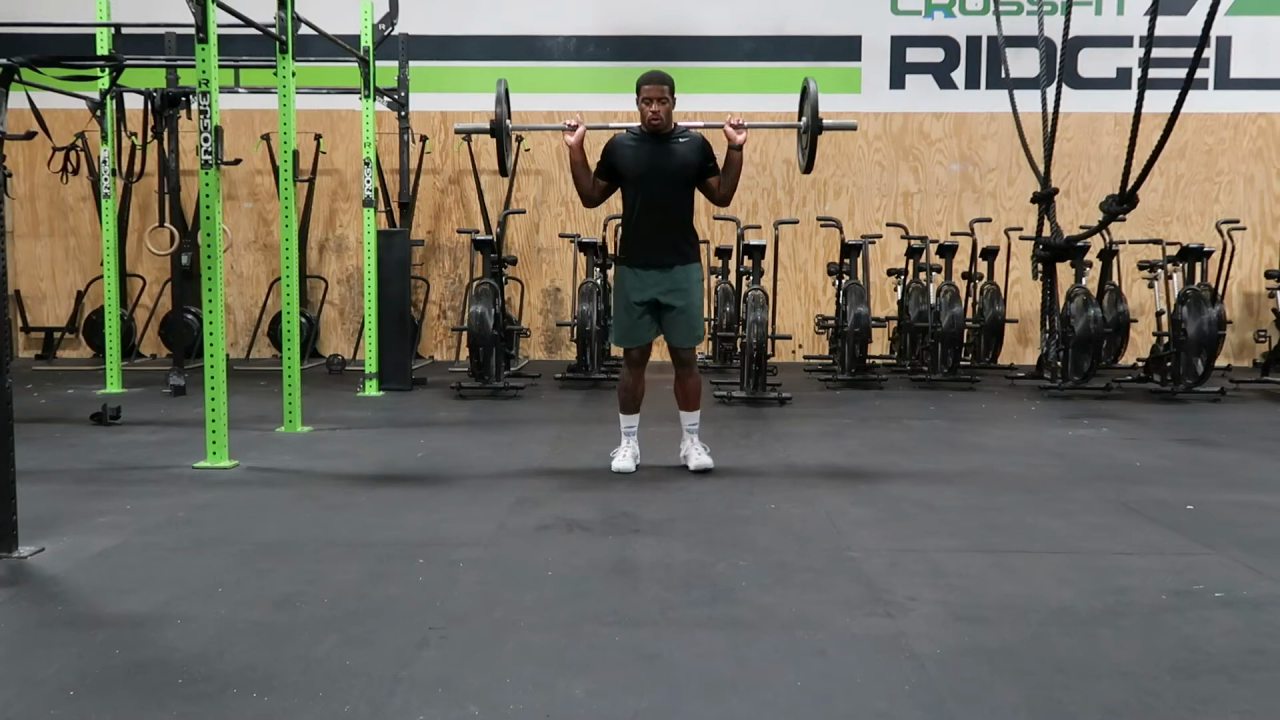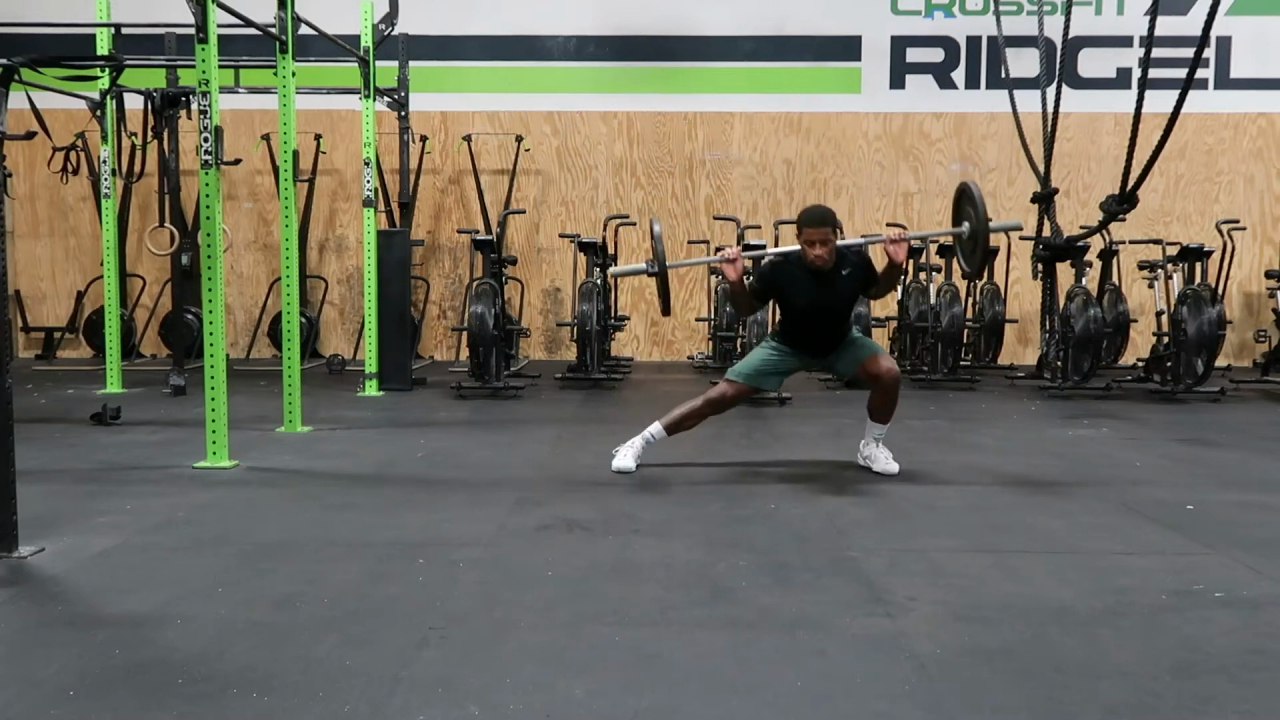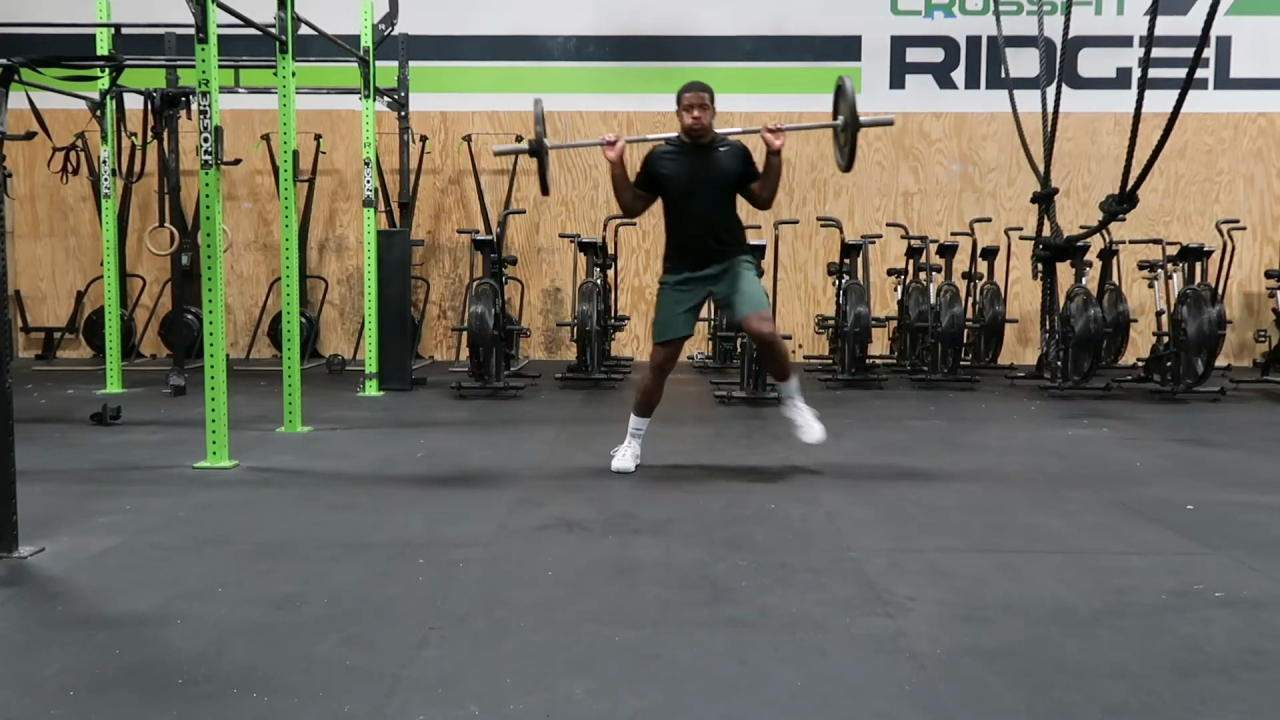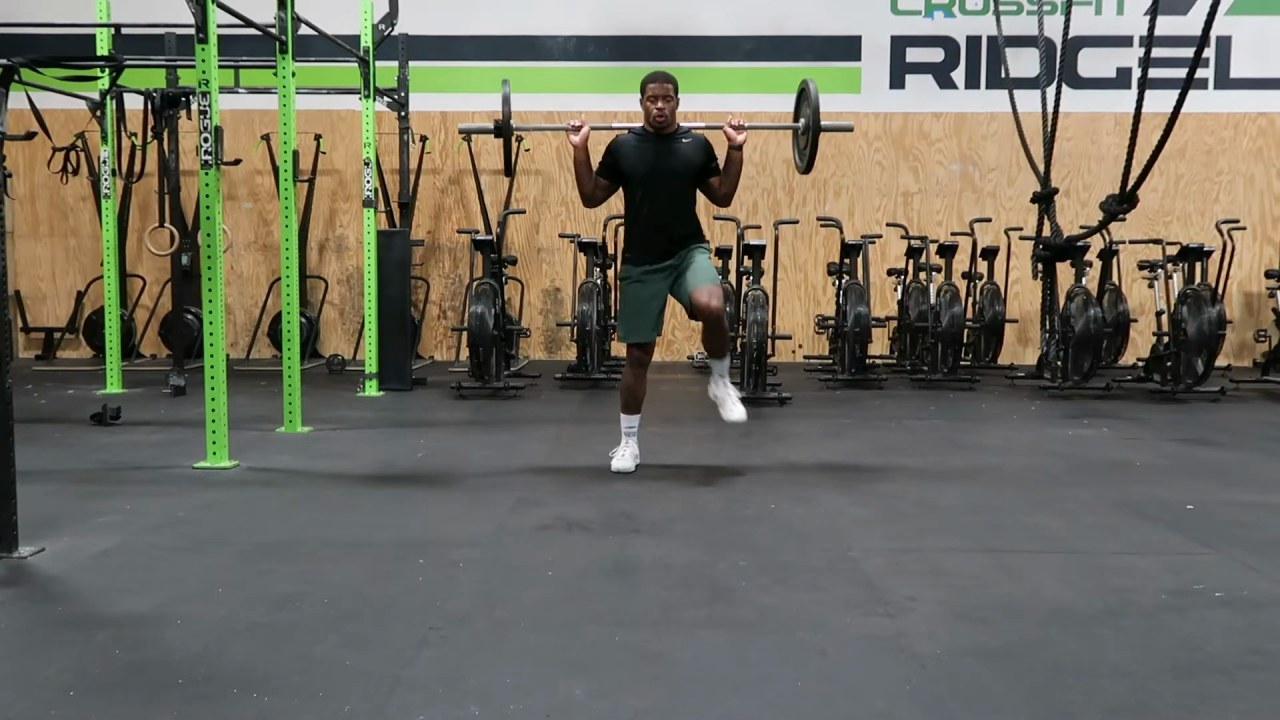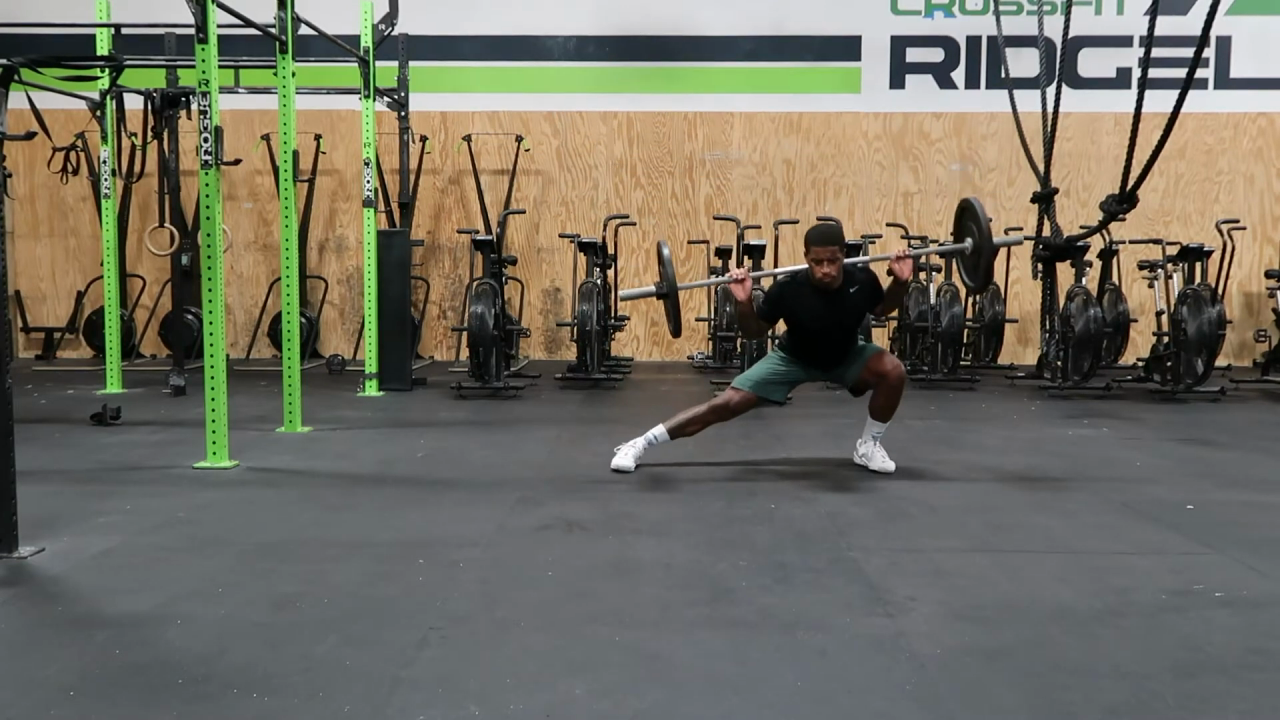
dt=1s
person 1, frame 1
left shoulder: (694, 144)
right shoulder: (620, 145)
left elbow: (722, 197)
right elbow: (591, 197)
left wrist: (735, 148)
right wrist: (575, 149)
left hip: (683, 267)
right hip: (633, 269)
left knee: (686, 356)
right knee: (634, 357)
left ankle: (692, 440)
right ankle: (628, 443)
person 1, frame 2
left shoulder: (855, 262)
right shoulder: (779, 269)
left elbow: (877, 292)
right elbow: (745, 309)
left wrist: (895, 265)
right wrist: (735, 280)
left hip: (841, 343)
right hip: (787, 347)
left knee: (887, 373)
right knee: (720, 396)
left ankle: (872, 446)
right ankle: (637, 444)
person 1, frame 3
left shoulder: (734, 151)
right shoulder: (660, 157)
left elbow: (764, 201)
right elbow: (631, 208)
left wrist: (774, 154)
right wrist: (616, 164)
left hip: (733, 264)
right hip: (680, 272)
left knee: (764, 333)
right knee: (661, 358)
left ankle: (795, 403)
right ankle: (632, 442)
person 1, frame 4
left shoulder: (697, 144)
right shoulder: (622, 146)
left elbow: (723, 197)
right elbow: (591, 198)
left wrist: (736, 149)
right wrist: (580, 149)
left hip: (689, 251)
right hip: (642, 263)
left knee: (712, 308)
right knee: (638, 353)
left ankle: (721, 381)
right ankle: (628, 442)
person 1, frame 5
left shoulder: (862, 280)
right shoulder: (788, 289)
left elbow: (881, 309)
right elbow: (754, 332)
left wrist: (900, 282)
right wrist: (744, 301)
left hip: (846, 356)
right hip: (793, 359)
left knee: (892, 372)
right knee: (726, 404)
left ankle: (868, 445)
right ankle: (638, 444)
